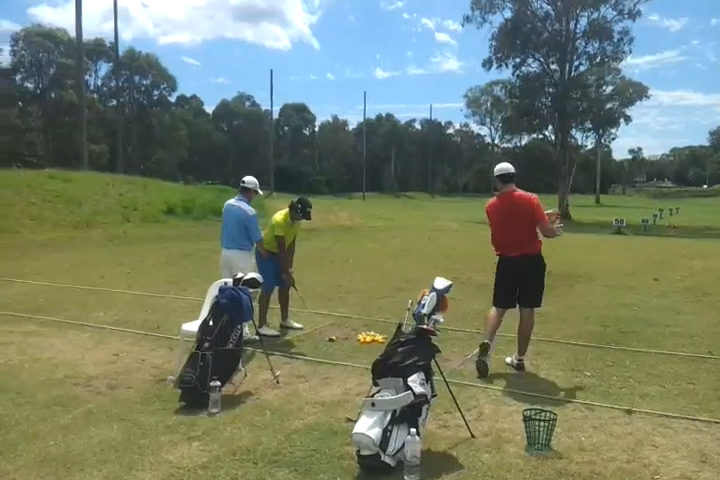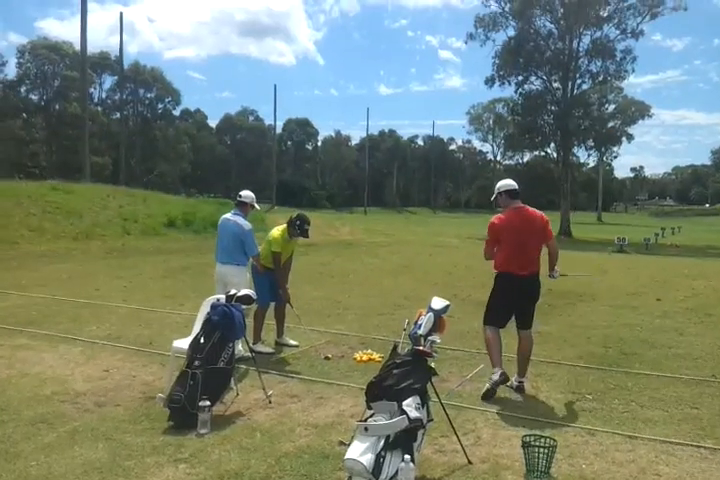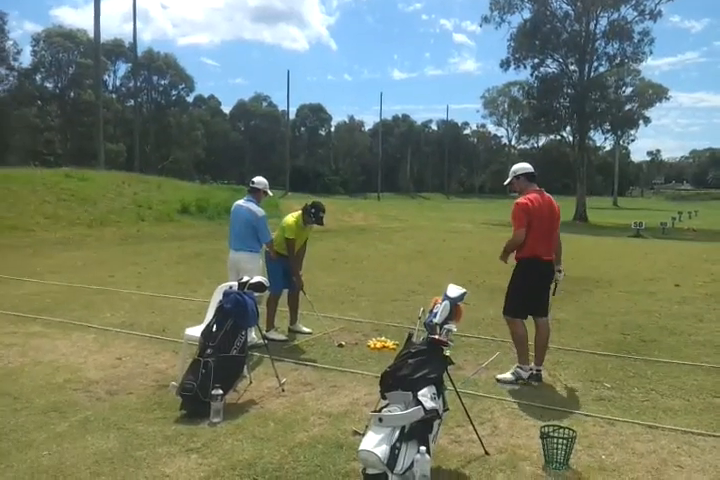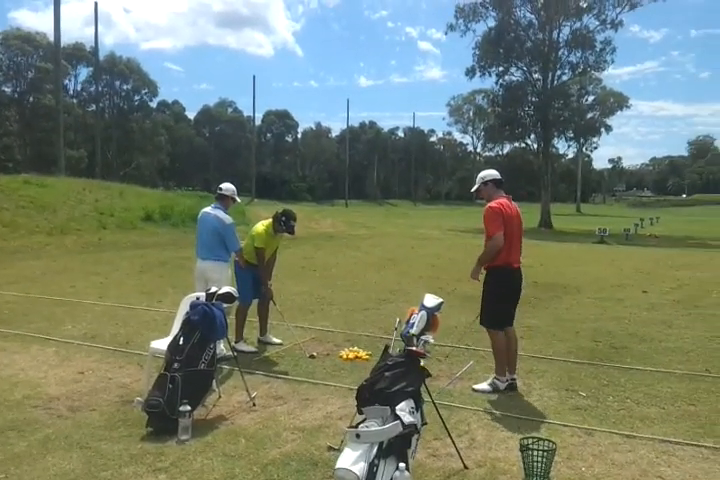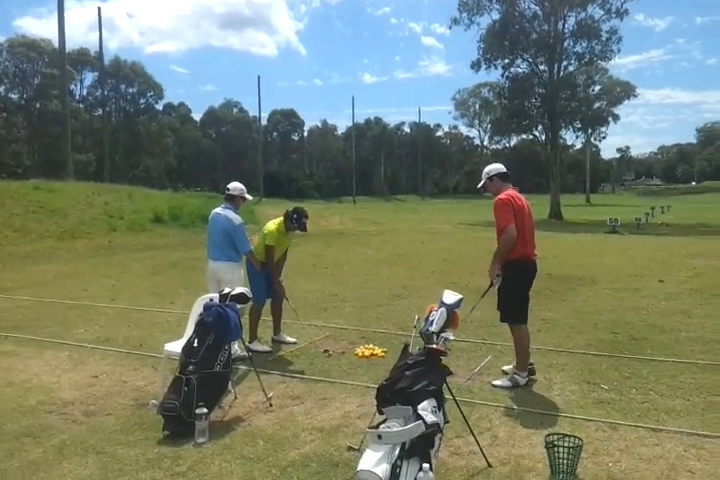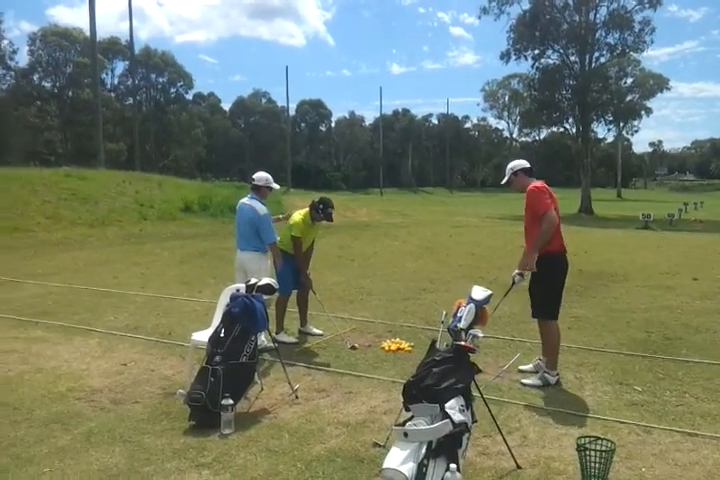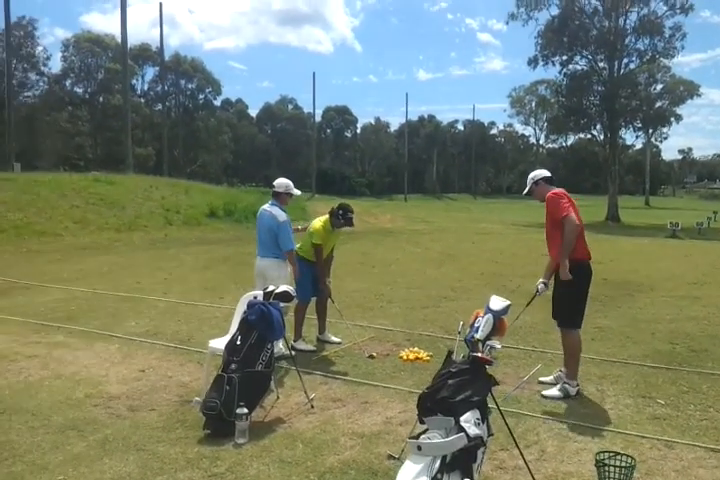
dt=0.3s
person 1, frame 1
left shoulder: (491, 206)
right shoulder: (530, 200)
right elbow: (546, 231)
left wrist: (543, 214)
right wrist: (556, 228)
left hip: (506, 262)
right hip: (532, 261)
left knee: (499, 306)
right knee: (527, 310)
left ankle: (486, 343)
right ankle: (519, 358)
person 1, frame 2
left shoulder: (497, 222)
right shoulder: (539, 217)
left elbow: (488, 255)
right elbow: (553, 248)
right wrist: (552, 268)
left hip: (506, 280)
right hip: (531, 280)
left knee: (491, 325)
right knee: (525, 331)
left ankle: (498, 372)
right ankle: (520, 380)
person 1, frame 3
left shoulder: (522, 203)
right shoulder: (551, 201)
left elbow: (518, 238)
right elbow: (557, 236)
left wrist: (505, 252)
right wrist: (558, 265)
left hip: (529, 265)
right hip: (547, 265)
left knee: (513, 315)
right knee: (541, 317)
left ankle: (523, 368)
right ankle: (537, 368)
person 1, frame 4
left shoulder: (493, 208)
right shoulder: (513, 207)
left elbow: (497, 242)
left wrist: (478, 265)
left hip: (499, 273)
right hip: (514, 272)
left knee: (494, 327)
right knee: (507, 326)
left ankle: (500, 379)
right ankle: (511, 377)
person 1, frame 5
left shoulder: (503, 200)
right shoulder: (518, 198)
left elbow: (510, 235)
left wrist: (494, 264)
right wrist: (500, 267)
left hip: (517, 266)
right hip: (523, 263)
left knee: (516, 321)
right knee: (514, 318)
left ankle: (520, 374)
right ankle: (525, 363)
person 1, frame 6
left shoulder: (535, 190)
right shoulder: (537, 192)
left elbow: (552, 221)
right elbow: (534, 235)
left wrist: (534, 254)
right wrist: (521, 268)
left hip: (550, 261)
right hip: (545, 260)
left knee: (548, 317)
right knee: (542, 315)
left ankle: (551, 373)
right ankle: (545, 361)
person 1, frame 7
left shoulder: (555, 196)
right shoulder: (556, 200)
left elbow: (573, 224)
left wrist: (564, 261)
right wrist: (545, 278)
left hip: (574, 269)
right hip: (568, 269)
left knee: (569, 326)
right knee: (564, 324)
left ankle: (571, 383)
right ankle: (566, 372)
person 2, frame 1
left shoulder: (227, 205)
right shoulder: (249, 211)
right elbow: (257, 239)
left hip: (226, 253)
right hip: (242, 256)
right ankle: (242, 332)
person 2, frame 2
left shoulder: (223, 219)
right shoulder: (245, 226)
right elbow: (253, 254)
left hip: (220, 268)
right hip: (236, 271)
right ankle: (235, 349)
person 2, frame 3
left shoulder: (236, 206)
right shoulder: (258, 212)
right elbow: (267, 241)
right wrist: (273, 253)
left hip: (233, 255)
right hip: (250, 258)
right ankle: (248, 337)
person 2, frame 4
left shoulder: (203, 213)
right shoulder: (225, 220)
right elbow: (235, 249)
left hip: (201, 264)
right hip: (218, 267)
right ankle: (216, 349)
person 2, frame 5
left shoulder: (214, 214)
right shoulder: (235, 220)
right elbow: (246, 250)
left wrist: (242, 238)
right wrist: (257, 262)
left hip: (212, 265)
right hip: (230, 268)
right ankle: (231, 350)
person 2, frame 6
left shoulder: (241, 204)
right shoulder: (260, 210)
right elbow: (270, 241)
left wrist: (279, 218)
right wrist: (278, 258)
left hip: (240, 255)
right hip: (256, 258)
right ankle: (257, 340)
person 2, frame 7
left shoulder: (263, 210)
right shoulder: (281, 217)
right elbow: (288, 249)
left wrist: (297, 229)
right wrist: (294, 267)
left hip: (260, 262)
right hip: (276, 265)
right ankle: (275, 348)
person 3, frame 1
left shoulder: (296, 220)
right shoulder: (279, 220)
left elbow: (292, 244)
right elbow: (282, 249)
left wrist: (290, 267)
right wrist: (287, 273)
left hip: (278, 254)
right hip: (266, 253)
left knee: (285, 285)
right knee: (268, 288)
left ankle: (285, 320)
right ankle: (262, 326)
person 3, frame 2
left shoulder: (294, 236)
right shoulder: (277, 236)
left elbow: (288, 259)
right elbow: (278, 265)
left wrist: (285, 283)
right wrist: (283, 289)
left hip: (275, 269)
right hip: (262, 269)
left knee: (281, 302)
right knee: (263, 304)
left ankle: (280, 337)
right ankle: (256, 342)
person 3, frame 3
left shoulder: (308, 223)
right shoulder: (291, 223)
left elbow: (302, 246)
right elbow: (291, 252)
left wrist: (299, 269)
right wrist: (297, 276)
left hip: (288, 256)
right hip: (275, 255)
left knee: (295, 289)
right knee: (276, 291)
left ankle: (293, 324)
right ankle: (269, 329)
person 3, frame 4
left shoulder: (278, 231)
right shoulder: (261, 231)
left elbow: (272, 255)
right elbow: (261, 261)
left wrist: (268, 279)
right wrist: (266, 286)
left hip: (258, 265)
right hip: (244, 264)
left knee: (265, 298)
right knee: (245, 301)
left ankle: (263, 335)
right ankle: (238, 341)
person 3, frame 5
left shoulder: (290, 229)
right shoulder: (272, 230)
left elbow: (283, 254)
right elbow: (269, 259)
left wrist: (278, 277)
right wrist: (277, 283)
left hip: (270, 264)
right hip: (257, 263)
left knee: (278, 297)
right knee: (259, 301)
left ankle: (277, 334)
right ankle: (252, 341)
person 3, frame 6
left shoulder: (316, 220)
right shoulder: (298, 220)
left elbow: (310, 245)
right elbow: (298, 251)
left wrist: (306, 269)
right wrist: (305, 275)
left hip: (296, 255)
right hip: (284, 254)
left knee: (304, 289)
right knee: (285, 292)
left ankle: (304, 325)
right ankle: (279, 332)
person 3, frame 7
left shoulder: (336, 227)
right shoulder: (318, 227)
left elbow: (329, 252)
right elbow: (319, 258)
left wrist: (327, 277)
right wrist: (323, 283)
left hip: (315, 262)
right hip: (303, 261)
left knee: (323, 296)
right knee: (304, 299)
left ankle: (322, 333)
right ankle: (297, 340)
